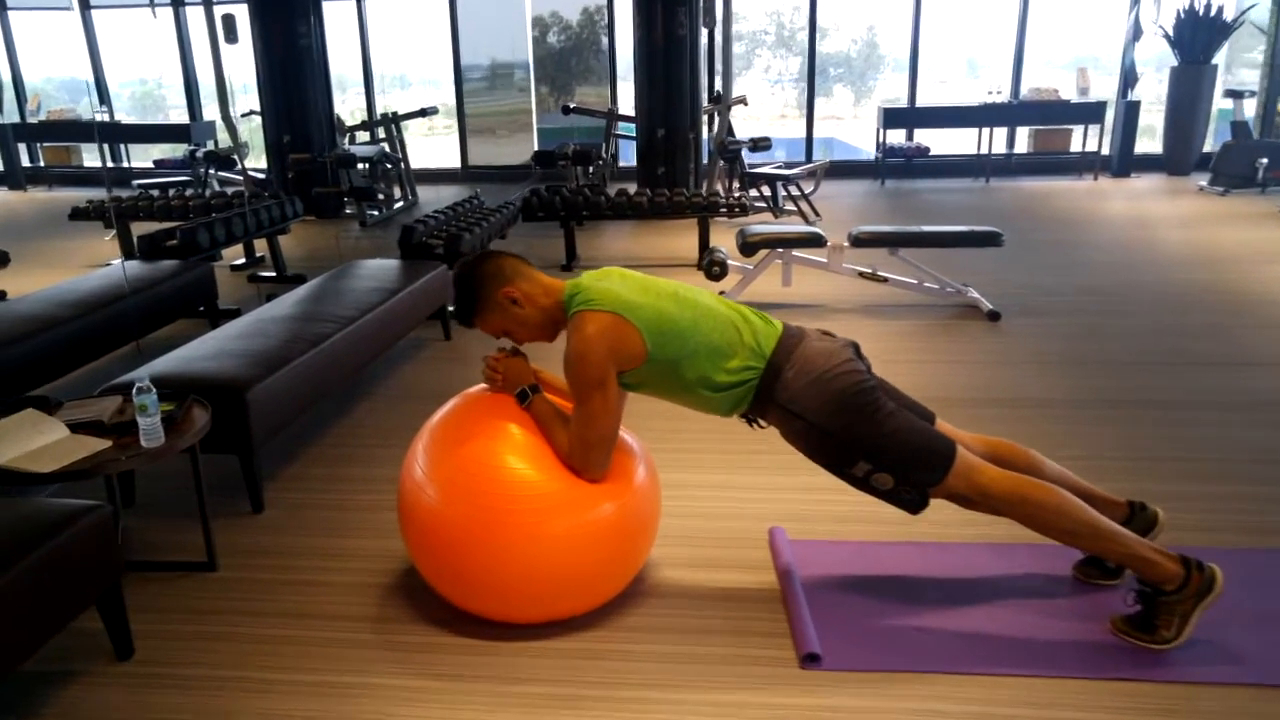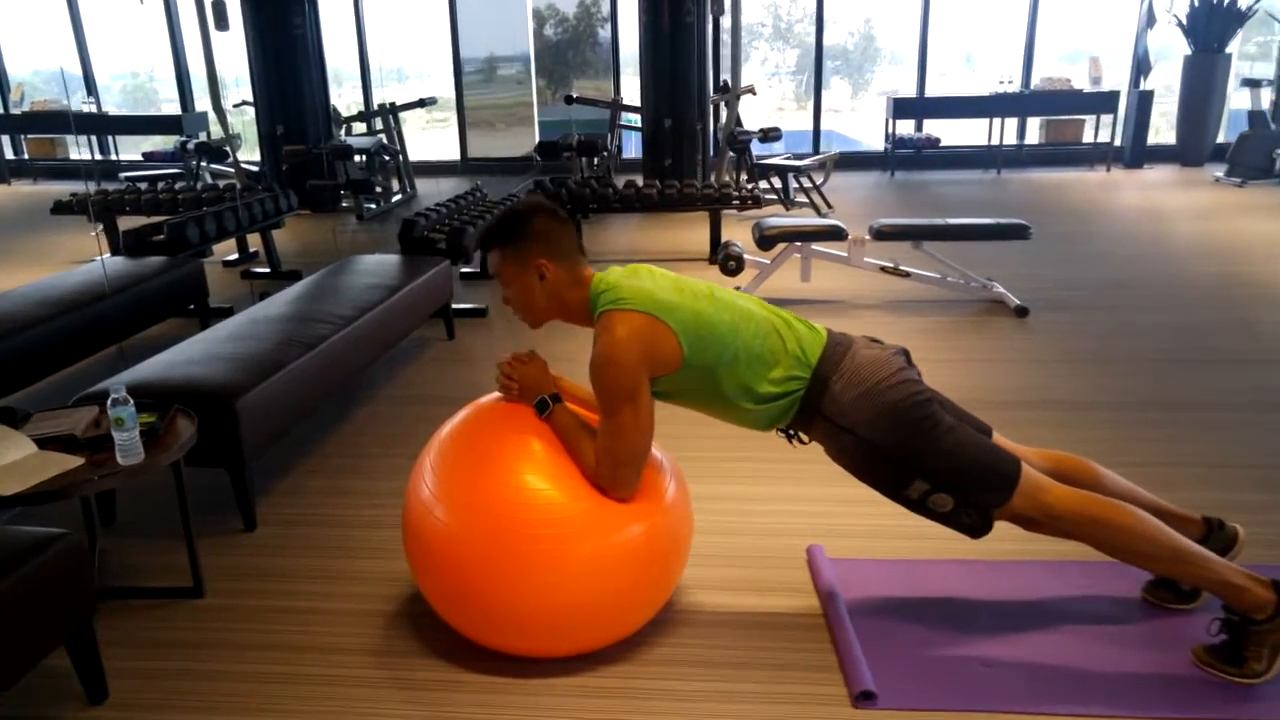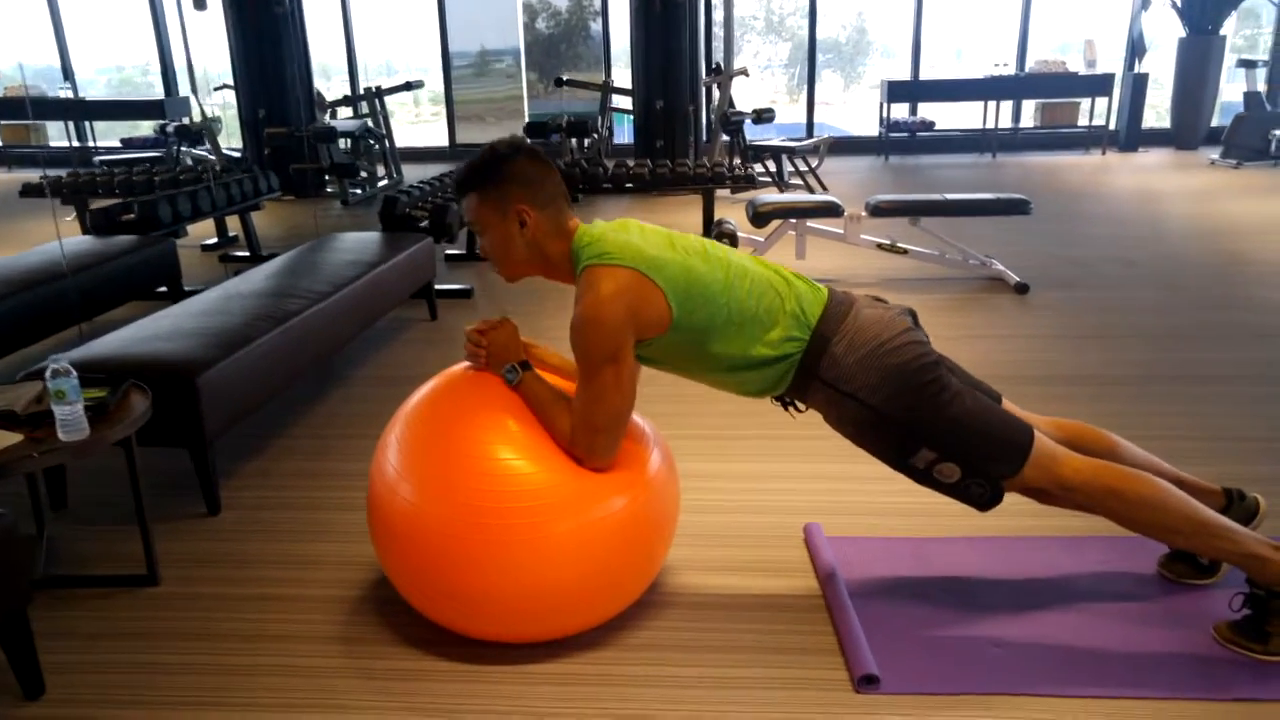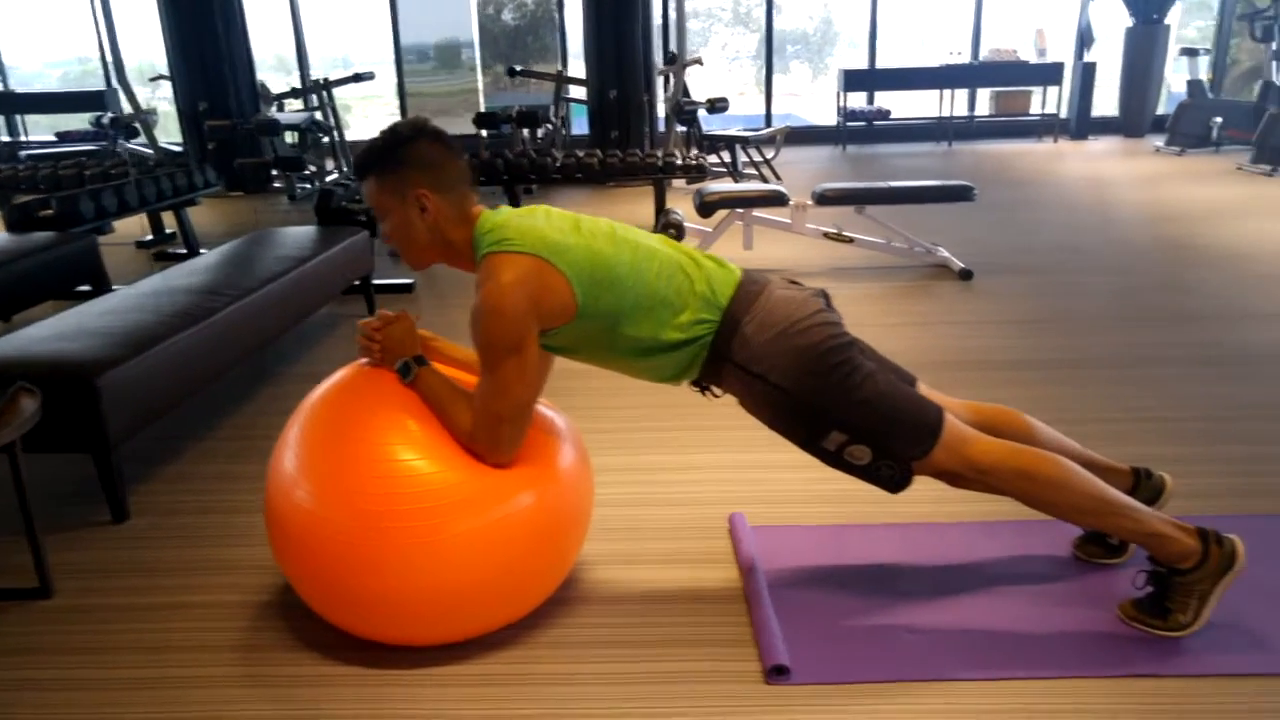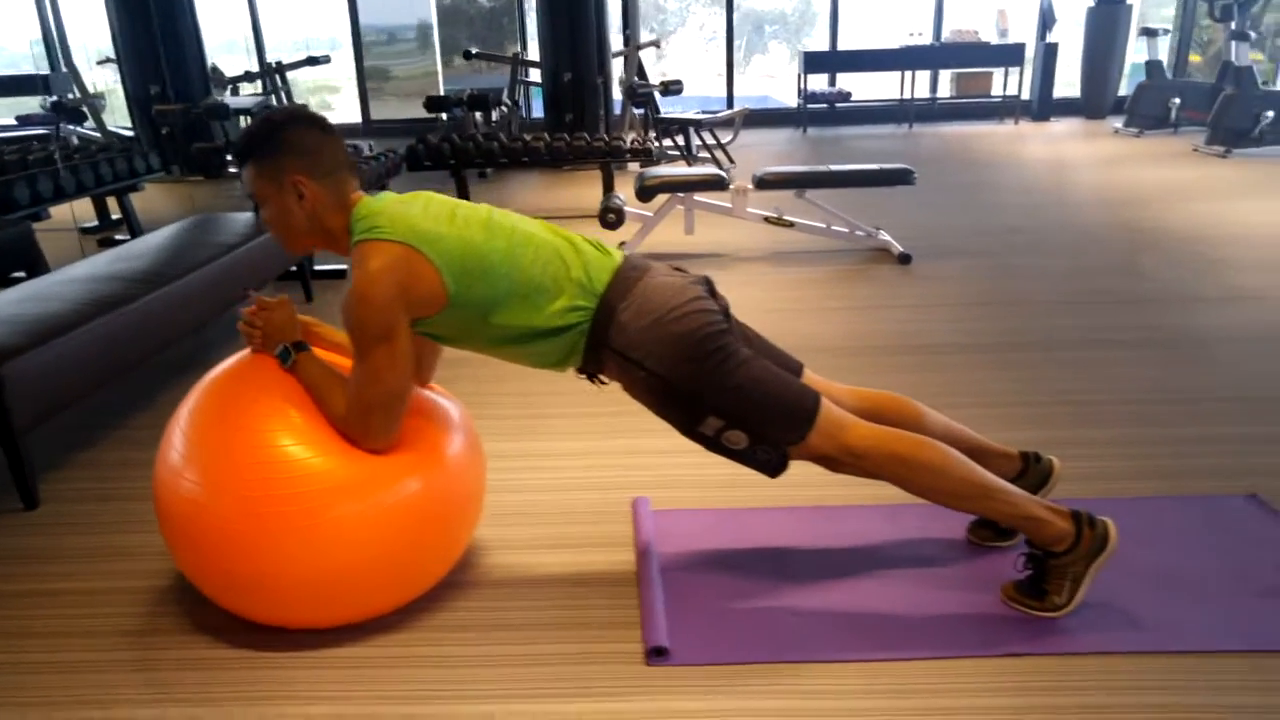
dt=0.5s
person 1, frame 1
left shoulder: (588, 333)
right shoulder: (596, 282)
left elbow: (591, 461)
right elbow: (605, 404)
left wrist: (526, 391)
right wrist: (534, 383)
left hip: (804, 394)
right hip: (806, 357)
left knee: (975, 484)
right knee: (963, 451)
left ankle: (1174, 574)
right ankle: (1123, 514)
person 1, frame 2
left shoulder: (618, 339)
right shoulder: (625, 281)
left elbow: (619, 478)
right elbow: (633, 411)
left wrist: (545, 402)
right wrist: (555, 386)
left hip: (853, 407)
right hip: (853, 368)
left knee: (1042, 503)
right knee: (1025, 466)
right ankle: (1196, 531)
person 1, frame 3
left shoulder: (603, 296)
right shoulder: (610, 239)
left elbow: (595, 446)
right elbow: (613, 382)
left wrist: (514, 371)
right wrist: (528, 353)
left hip: (853, 370)
right hip: (852, 330)
left knee: (1055, 475)
right knee: (1036, 438)
person 1, frame 4
left shoulder: (504, 284)
right shoulder: (517, 226)
left elbow: (498, 442)
right elbow: (522, 376)
left wrist: (409, 365)
right wrist: (425, 347)
left hip: (766, 349)
right hip: (764, 311)
left knee: (964, 455)
right knee: (948, 420)
left ankle: (1189, 550)
right ankle: (1124, 483)
person 1, frame 5
left shoulder: (377, 272)
right shoulder: (400, 211)
left elbow: (376, 429)
right elbow: (414, 365)
left wrist: (292, 352)
right wrist: (312, 334)
left hip: (643, 335)
right hip: (648, 293)
left knee: (844, 442)
right knee: (835, 404)
left ankle: (1062, 532)
right ankle: (1016, 468)
